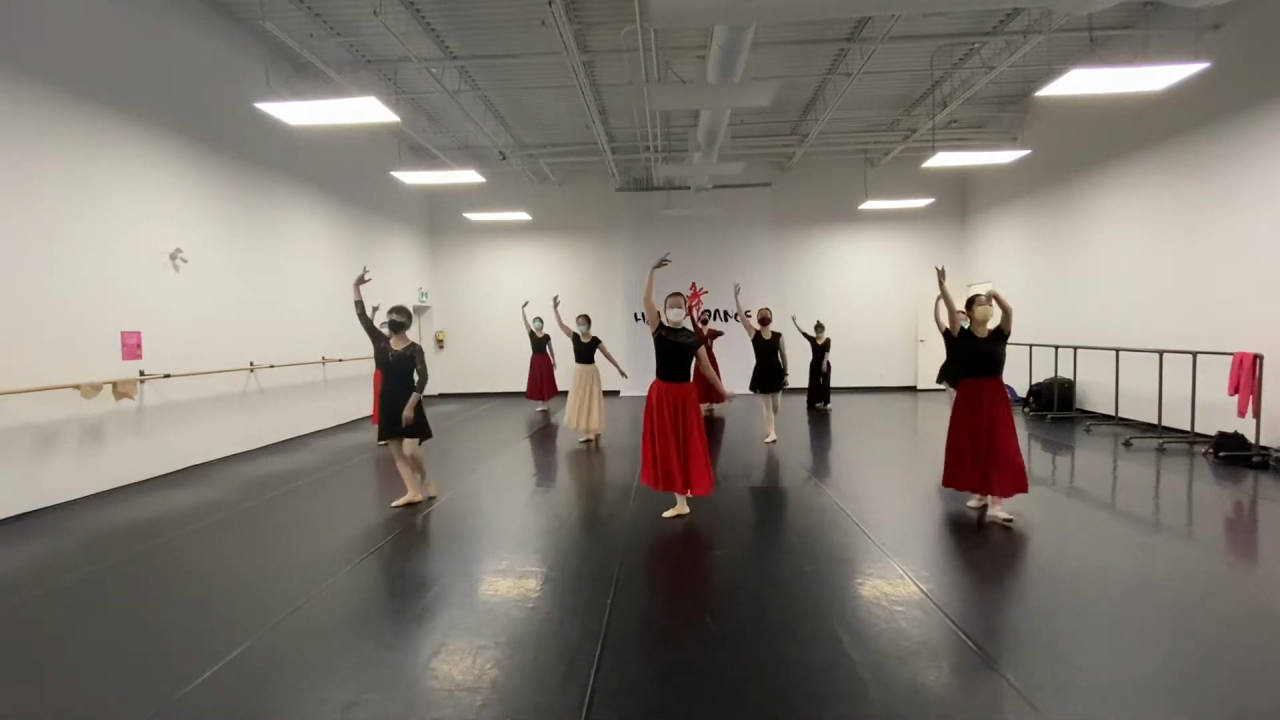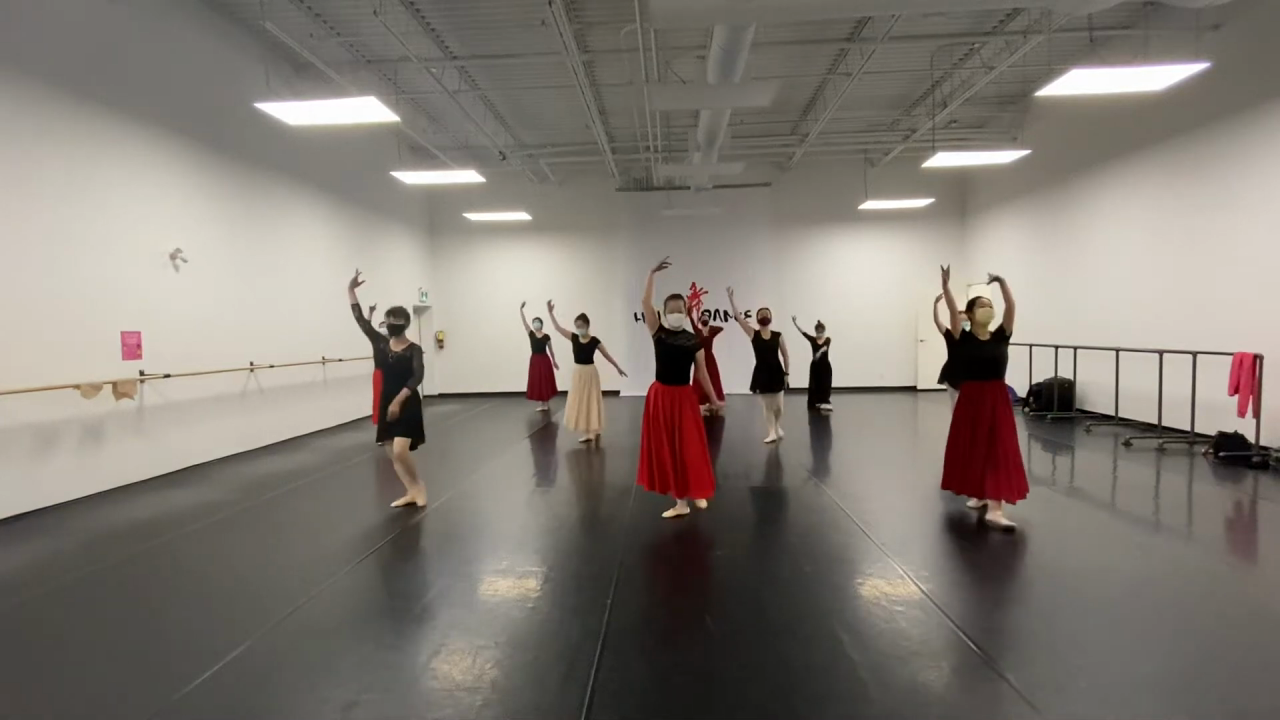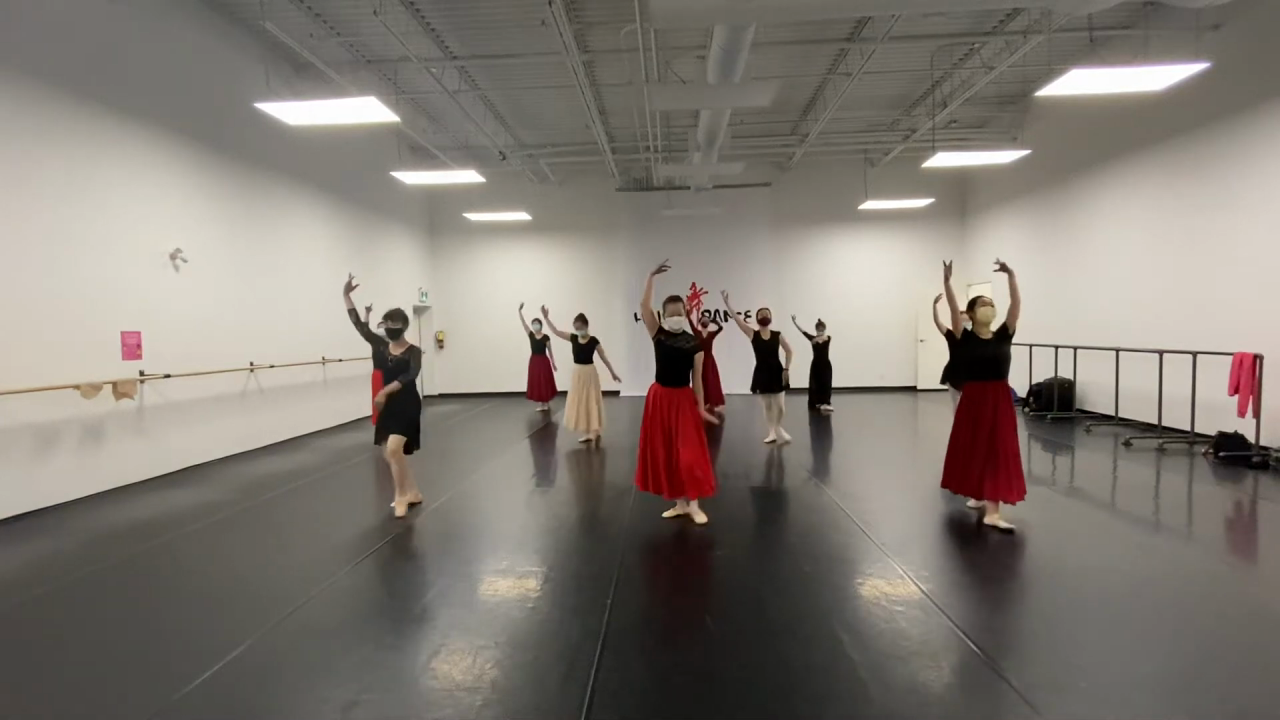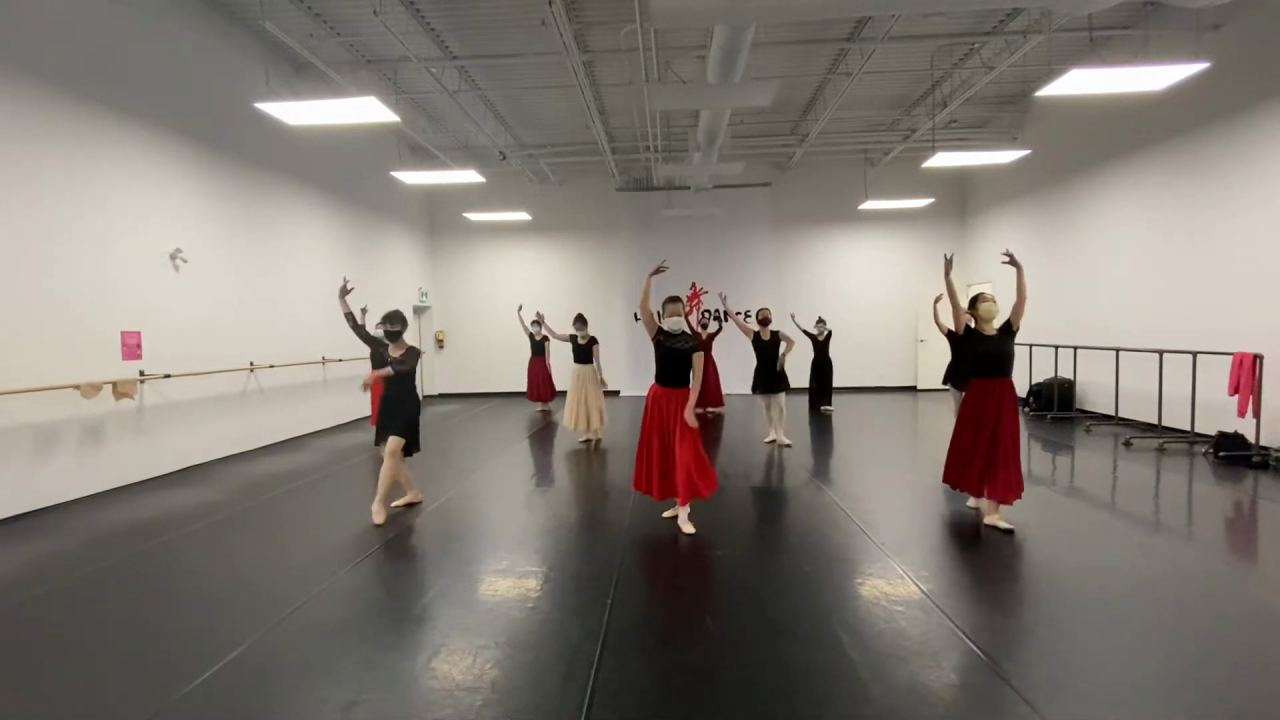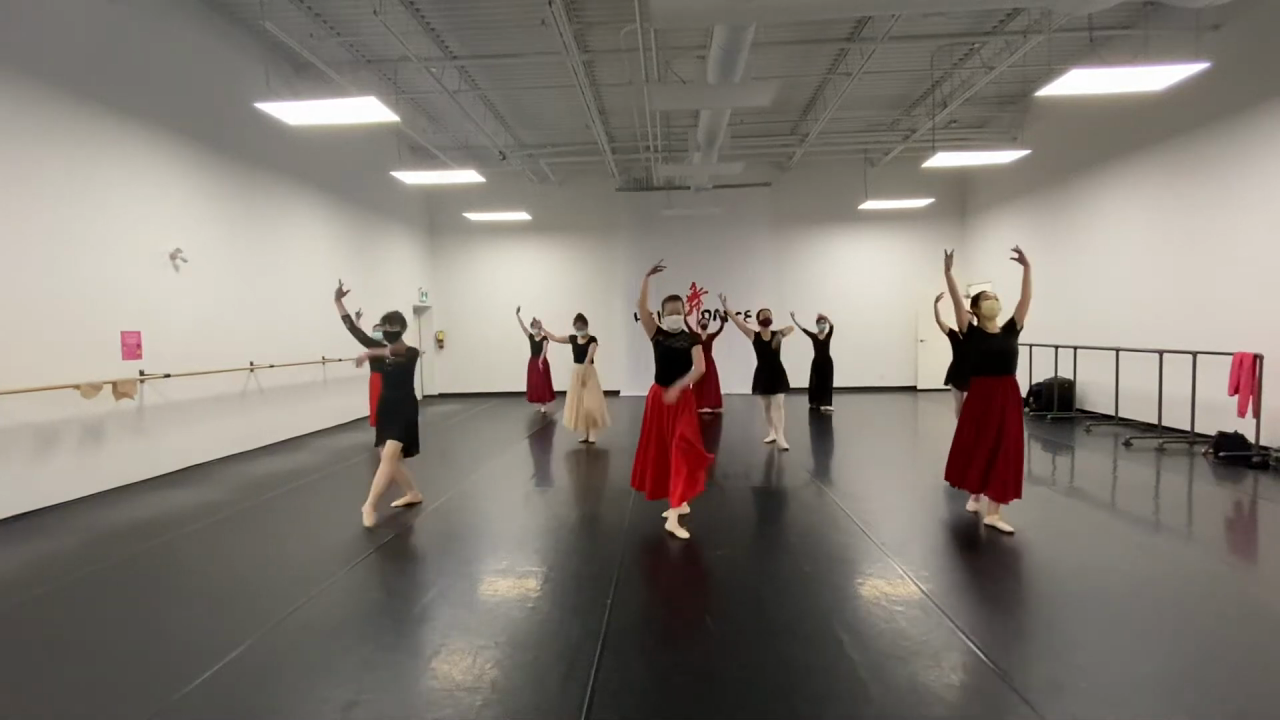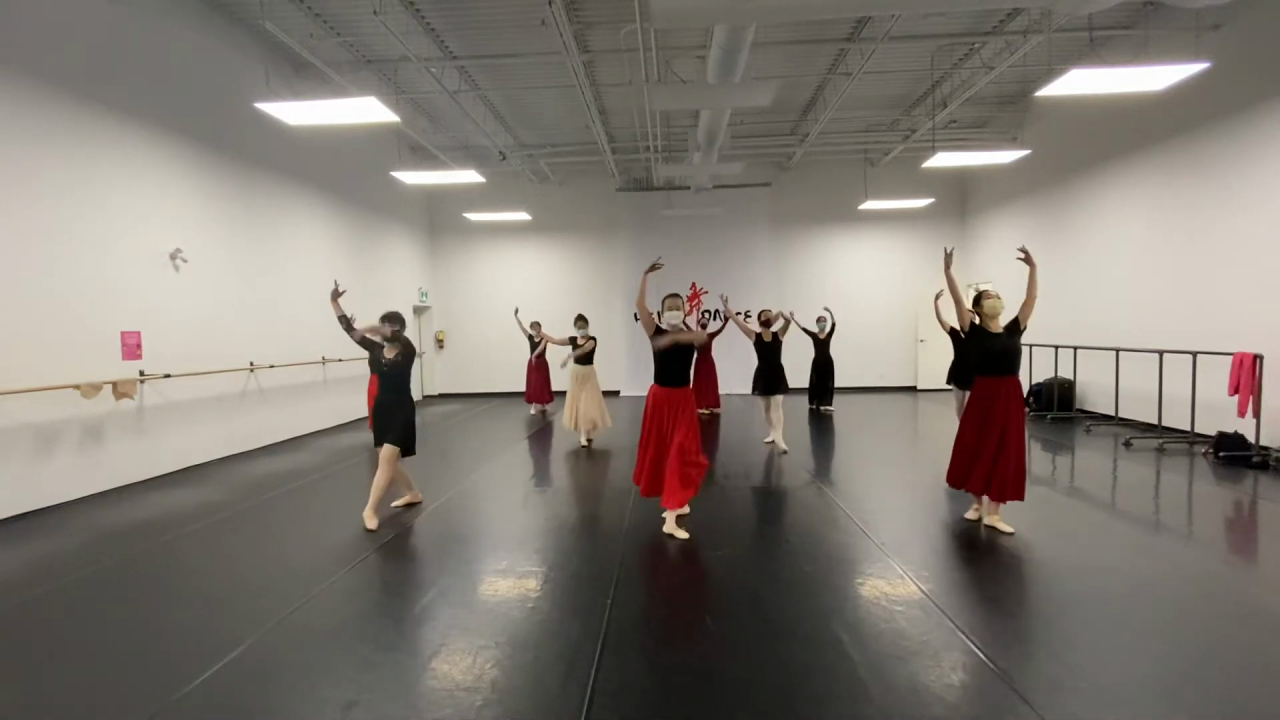
dt=0.1s
person 1, frame 1
left shoulder: (1000, 335)
right shoulder: (962, 336)
left elbow: (1009, 312)
right elbow: (951, 310)
left wrist: (998, 298)
right wrist: (942, 286)
left hip: (995, 395)
right hip: (969, 395)
left knee: (1000, 449)
right knee: (971, 447)
left ankle: (995, 505)
right ankle: (980, 494)
person 1, frame 2
left shoulder: (1001, 336)
right shoulder: (963, 338)
left elbow: (1011, 308)
right elbow: (953, 311)
left wrist: (1002, 283)
right wrist: (945, 286)
left hip: (997, 398)
right hip: (971, 398)
left knee: (1001, 451)
right knee: (970, 450)
left ankle: (995, 511)
right ankle: (979, 495)
person 1, frame 3
left shoulder: (1004, 336)
right shoulder: (965, 339)
left elbow: (1016, 304)
right elbow: (953, 309)
left wrist: (1010, 275)
right wrist: (947, 282)
left hip: (1001, 399)
right hip: (973, 399)
left knee: (1001, 454)
right knee: (972, 451)
left ankle: (993, 513)
right ankle: (977, 495)
person 1, frame 4
left shoulder: (1007, 333)
right shoulder: (968, 336)
left elbow: (1021, 300)
right elbow: (955, 305)
left wrist: (1018, 269)
right wrist: (947, 276)
left hip: (1005, 397)
right hip: (977, 396)
left knee: (1002, 452)
right knee: (973, 449)
left ankle: (992, 513)
right ankle: (977, 493)
person 1, frame 5
left shoulder: (1011, 330)
right shoulder: (971, 334)
left elbow: (1026, 298)
right elbow: (956, 302)
left wrist: (1025, 267)
right wrist: (948, 272)
left hip: (1008, 396)
right hip: (980, 395)
left knee: (1005, 453)
right knee: (975, 448)
left ankle: (993, 513)
right ankle: (975, 494)
person 1, frame 6
left shoulder: (1014, 330)
right shoulder: (973, 333)
left elbow: (1031, 298)
right elbow: (958, 301)
left wrist: (1032, 267)
right wrist: (948, 271)
left hip: (1011, 396)
right hip: (983, 395)
left knee: (1006, 454)
right knee: (977, 450)
left ankle: (993, 513)
right ankle: (977, 503)
person 2, frame 1
left shoulder: (693, 337)
right shoulder: (658, 330)
left elbow: (705, 366)
right elbow: (646, 300)
left wrist: (722, 390)
right wrist: (653, 271)
left hip: (685, 394)
right hip: (660, 393)
left knee: (689, 444)
right knee: (665, 446)
left ankle: (688, 489)
right ankle: (680, 500)
person 2, frame 2
left shoulder: (693, 340)
right shoulder: (658, 332)
left elbow: (701, 372)
right elbow: (646, 302)
left wrist: (714, 398)
right wrist: (652, 274)
left hip: (684, 396)
right hip: (660, 395)
left knee: (690, 447)
right knee: (663, 448)
left ankle: (692, 493)
right ankle: (680, 501)
person 2, frame 3
left shoulder: (694, 342)
right shoulder: (658, 334)
left elbow: (697, 378)
right elbow: (644, 306)
left wrist: (702, 407)
right wrist: (652, 276)
left hip: (683, 398)
right hip: (659, 397)
left knee: (689, 451)
right knee: (663, 451)
left ankle: (693, 503)
right ankle: (680, 500)
person 2, frame 4
left shoulder: (694, 343)
right shoulder: (657, 335)
left elbow: (698, 378)
right elbow: (643, 307)
left wrist: (690, 408)
right wrist: (649, 277)
left hip: (682, 399)
right hip: (658, 398)
left knee: (686, 454)
right knee: (661, 453)
left ankle: (683, 512)
right ankle: (680, 503)
person 2, frame 5
left shoulder: (692, 340)
right shoulder: (657, 335)
left elbow: (700, 368)
right elbow: (641, 307)
left wrist: (678, 386)
right wrist: (648, 277)
left hip: (682, 399)
right hip: (657, 397)
left knee: (681, 453)
right knee: (660, 453)
left ankle: (673, 518)
right ankle: (680, 504)
person 2, frame 6
left shoulder: (690, 336)
right shoulder: (656, 333)
left elbow: (702, 336)
right elbow: (639, 306)
left wrist: (673, 336)
right wrist: (646, 275)
left hip: (681, 398)
right hip: (658, 397)
left knee: (680, 454)
right knee: (659, 453)
left ankle: (670, 520)
right ankle: (680, 504)
person 3, frame 1
left shoulder: (414, 349)
right shoulder: (380, 342)
left elbow: (422, 378)
right elbow: (362, 316)
left wrist: (411, 404)
right wrist: (356, 288)
left hip: (408, 402)
right hip: (387, 402)
left knee: (409, 451)
right knee: (397, 452)
left ankle: (426, 479)
right ankle: (413, 492)
person 3, frame 2
left shoulder: (413, 349)
right shoulder: (380, 343)
left elbow: (417, 377)
right elbow: (360, 319)
left wrist: (399, 400)
right wrist: (351, 290)
left hip: (407, 403)
right hip: (387, 401)
left knee: (400, 451)
right knee: (393, 454)
left ankle: (417, 484)
right ankle: (412, 492)
person 3, frame 3
left shoulder: (413, 351)
right shoulder: (380, 346)
left elbow: (411, 374)
right elbow: (358, 324)
left wrist: (387, 390)
right wrist: (347, 295)
left hip: (407, 404)
right hip: (387, 404)
left knee: (394, 449)
right knee: (390, 453)
left ankle: (402, 495)
right ankle: (411, 493)
person 3, frame 4
left shoulder: (412, 352)
right shoulder: (380, 347)
left elbow: (405, 368)
right elbow: (356, 327)
left wrist: (377, 374)
right wrist: (342, 299)
left hip: (407, 407)
right hip: (387, 406)
left knee: (391, 451)
right knee: (390, 455)
left ankle: (379, 502)
right ankle: (413, 493)
person 3, frame 5
left shoulder: (410, 353)
right shoulder: (380, 348)
left elbow: (398, 351)
right elbow: (353, 329)
left wrist: (372, 353)
right wrist: (338, 302)
left hip: (405, 408)
right hip: (386, 407)
left knee: (388, 457)
right knee: (391, 457)
left ankle: (369, 506)
right ankle: (412, 493)
person 3, frame 6
left shoulder: (407, 351)
right shoulder: (377, 349)
left elbow: (401, 339)
right elbow: (349, 329)
left wrist: (372, 329)
right wrist: (334, 302)
left hip: (401, 409)
right hip: (382, 408)
left knee: (386, 460)
right knee: (390, 458)
left ankle: (370, 510)
right ankle: (413, 493)
